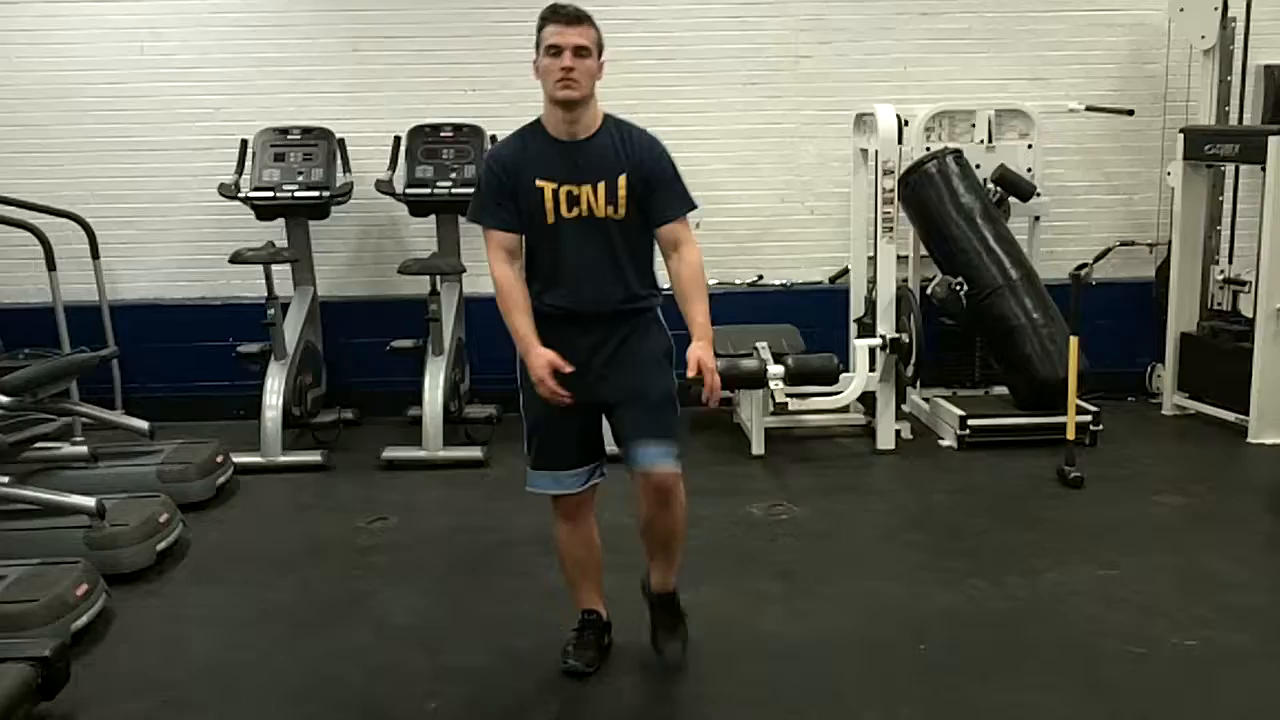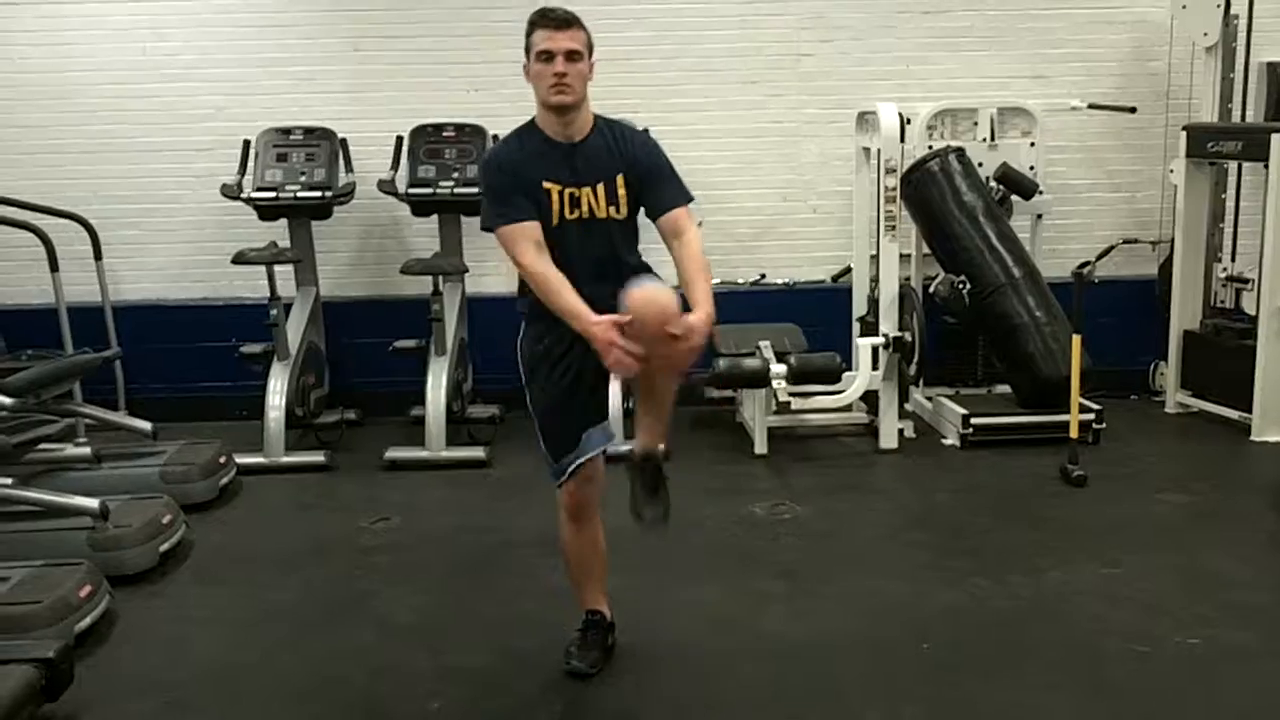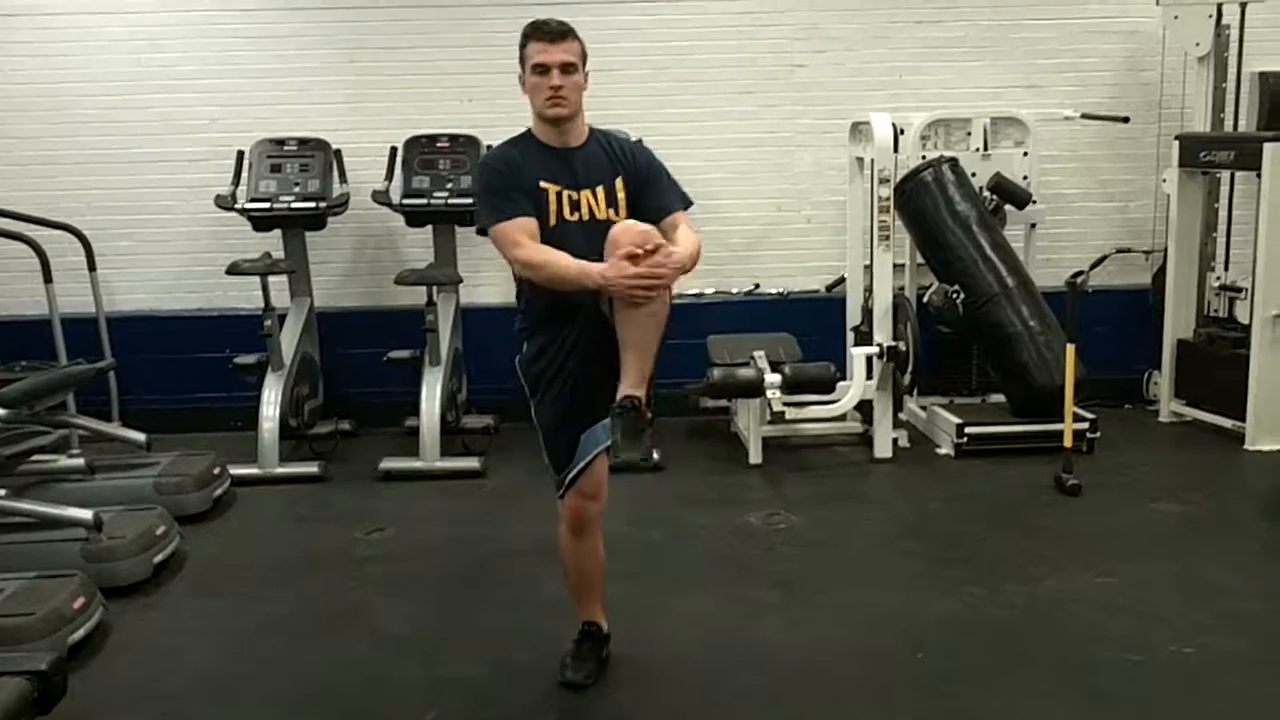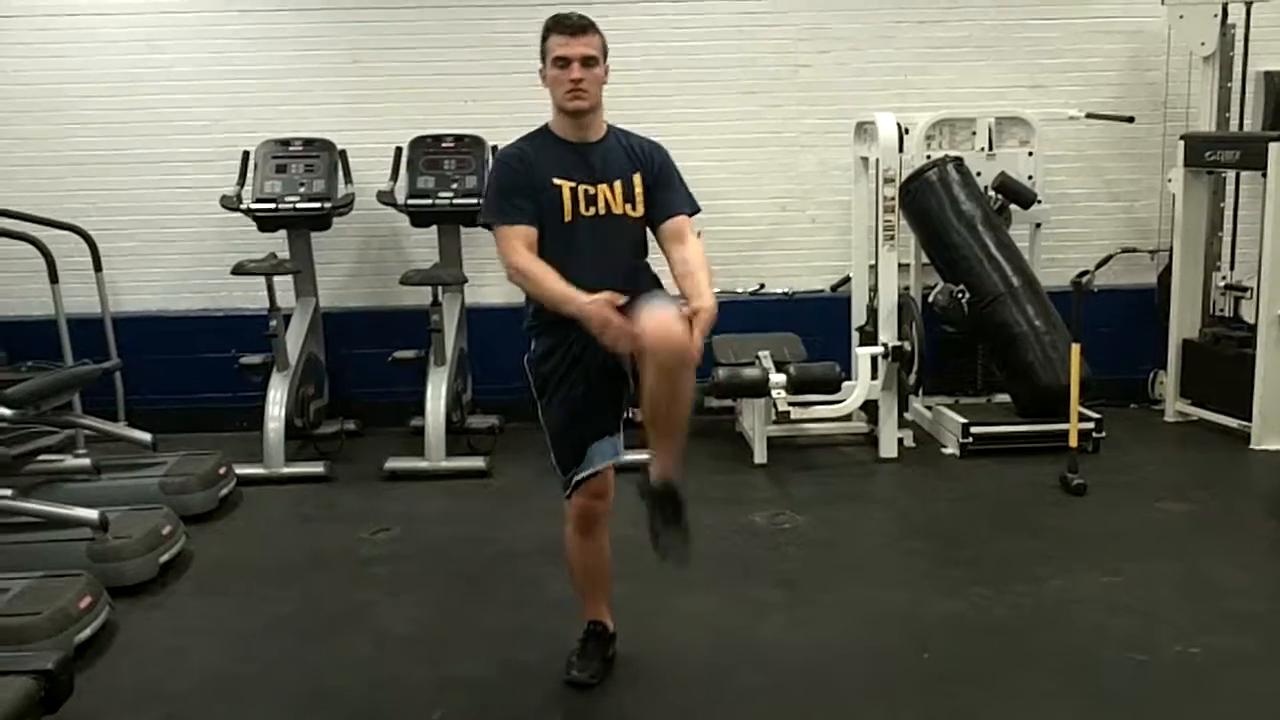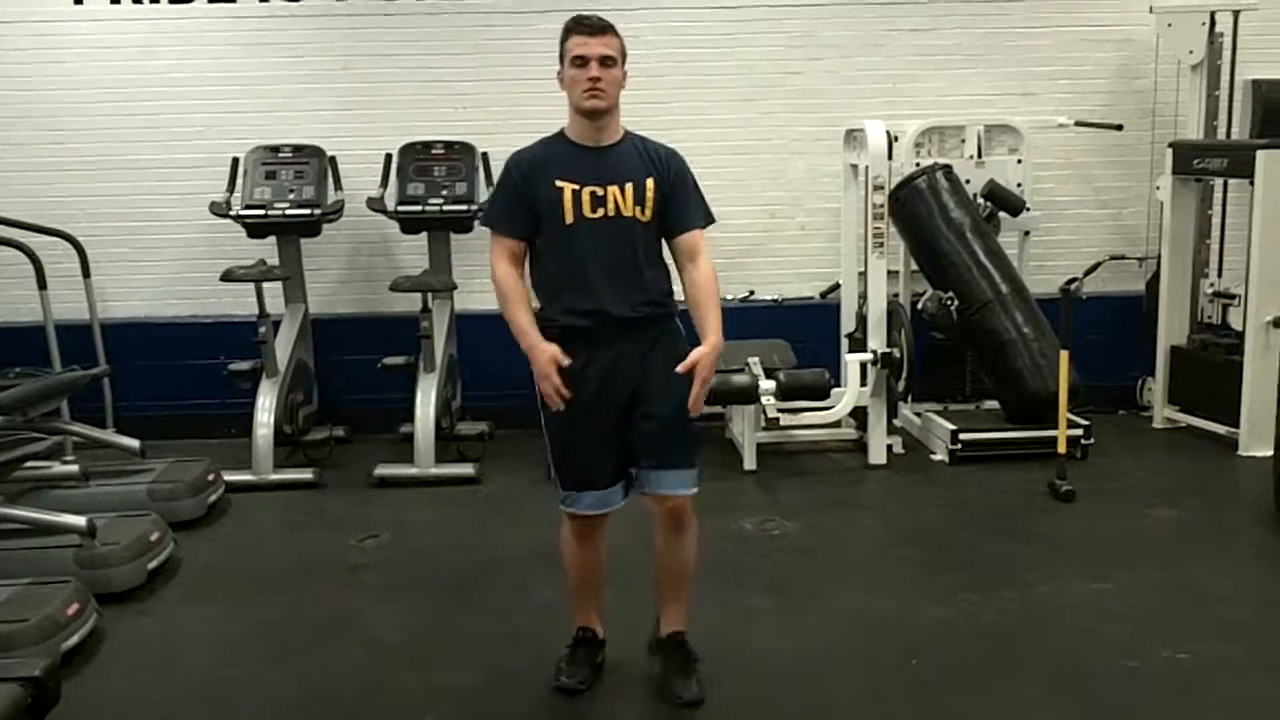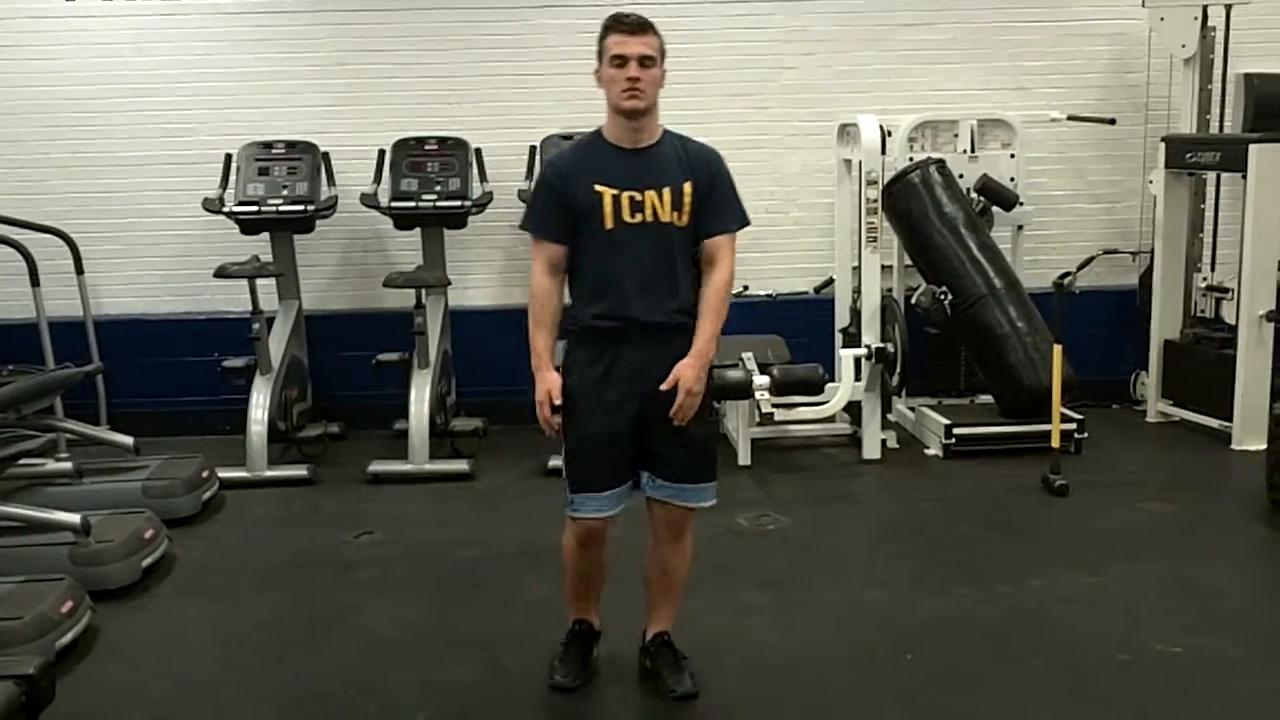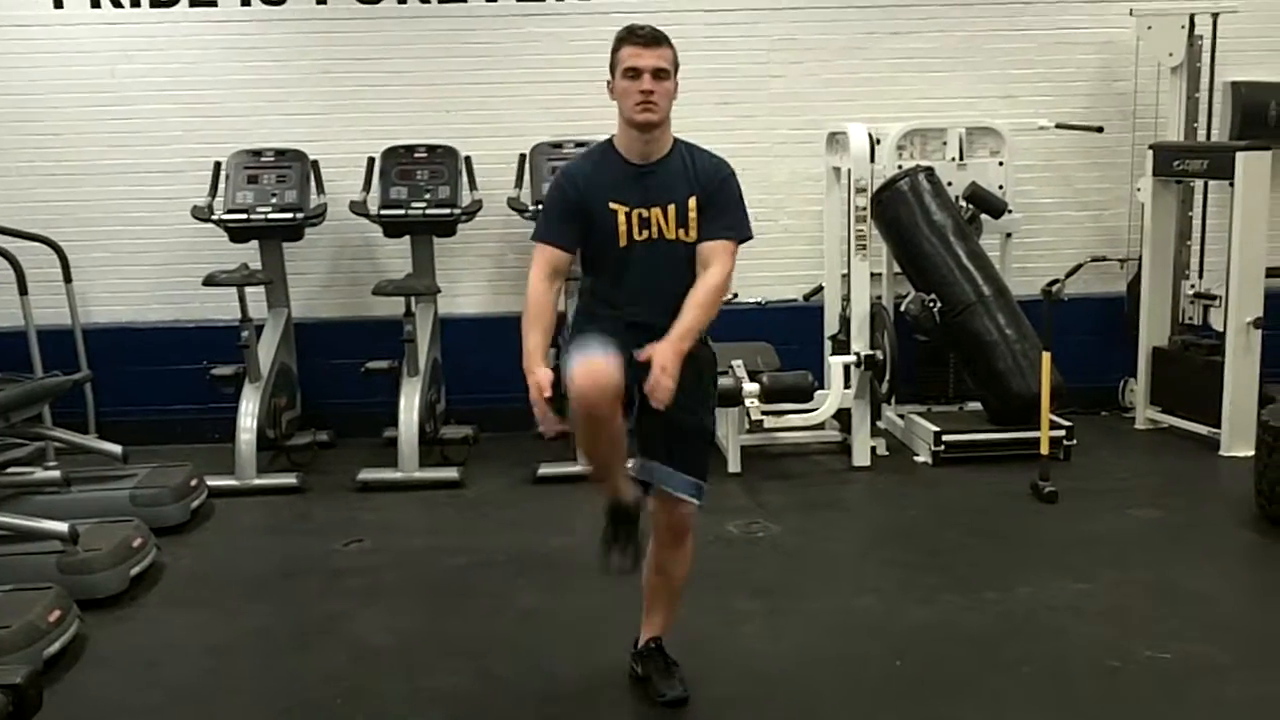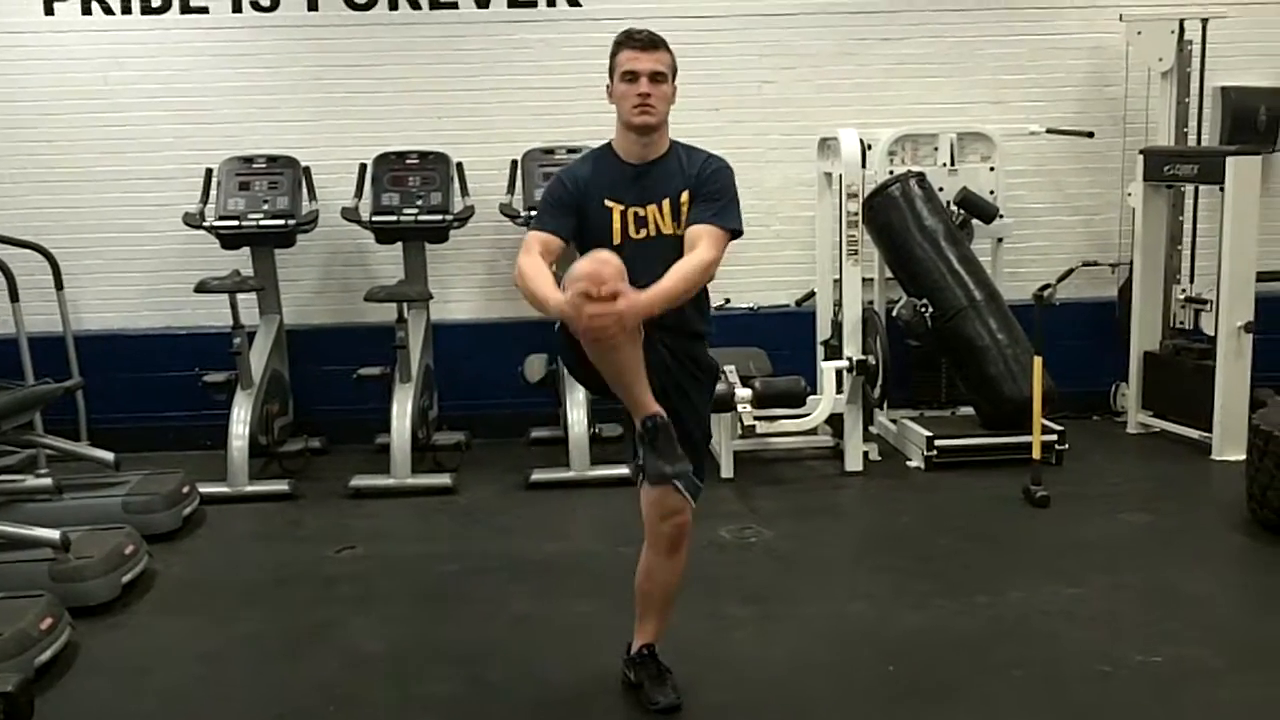
dt=0.3s
person 1, frame 1
left shoulder: (640, 151)
right shoulder: (509, 161)
left elbow: (679, 246)
right elbow: (504, 261)
left wrist: (701, 336)
right wrist: (531, 349)
left hip: (634, 334)
right hip: (553, 345)
left knee: (660, 480)
right knee: (568, 496)
left ankle: (663, 594)
right ankle: (592, 619)
person 1, frame 2
left shoulder: (632, 147)
right shoulder: (507, 161)
left elbow: (681, 230)
right elbow: (531, 259)
left wrist: (702, 306)
right wrist: (590, 327)
left hip: (625, 305)
right hip: (557, 334)
right knee: (578, 489)
left ankle: (647, 457)
right ankle: (596, 620)
person 1, frame 3
left shoulder: (628, 156)
right shoulder: (504, 167)
left elbow: (685, 232)
right elbow: (525, 254)
left wrist: (674, 258)
right wrist: (603, 276)
left hip: (627, 322)
right hip: (555, 339)
left knee: (635, 237)
right knee: (581, 502)
left ankle: (632, 403)
right ankle: (592, 632)
person 1, frame 4
left shoulder: (645, 155)
right shoulder: (519, 164)
left elbow: (682, 239)
right elbow: (518, 260)
left wrist: (703, 297)
right wrist: (583, 306)
left hip: (639, 324)
right hip: (565, 341)
left knee: (668, 337)
right knee: (588, 500)
left ankle: (665, 483)
right ankle: (597, 630)
person 1, frame 5
left shoulder: (661, 163)
right shoulder: (531, 168)
left elbow: (694, 256)
right elbow: (506, 263)
left wrist: (711, 338)
right wrist: (534, 342)
left hip: (657, 349)
right hip: (575, 358)
left knee: (672, 506)
right knee: (584, 512)
left ankle: (673, 639)
right ankle: (587, 636)
person 1, frame 6
left shoulder: (700, 164)
right shoulder: (568, 168)
left elbow: (718, 265)
right elbow: (546, 271)
left wrist: (699, 356)
right wrist: (542, 366)
left hip: (678, 360)
right hip: (597, 360)
left knee: (675, 514)
right knee: (590, 518)
left ankle: (659, 640)
right ankle: (582, 628)
person 1, frame 7
left shoulder: (711, 175)
right shoulder: (579, 179)
left elbow: (715, 273)
right elbow: (545, 272)
left wrist: (674, 349)
right wrist: (535, 362)
left hip: (681, 357)
right hip: (606, 348)
left knee: (676, 512)
right knee: (592, 388)
left ankle: (651, 647)
right ankle: (621, 496)
person 1, frame 8
left shoulder: (707, 173)
right shoulder: (578, 179)
left elbow: (703, 259)
right elbow: (531, 260)
left wrist: (641, 303)
right wrist: (566, 301)
left hip: (679, 352)
right hip: (605, 350)
left knee: (672, 519)
right knee: (598, 269)
left ankle: (643, 654)
right ankle: (650, 423)
